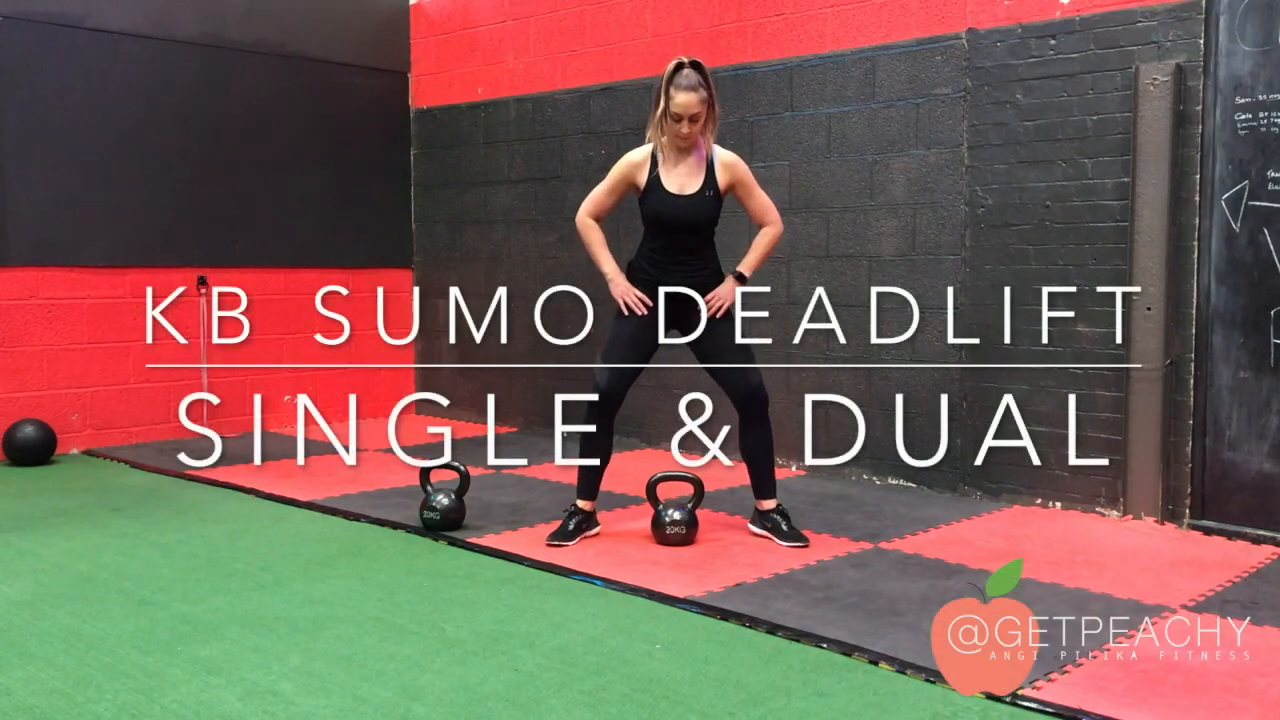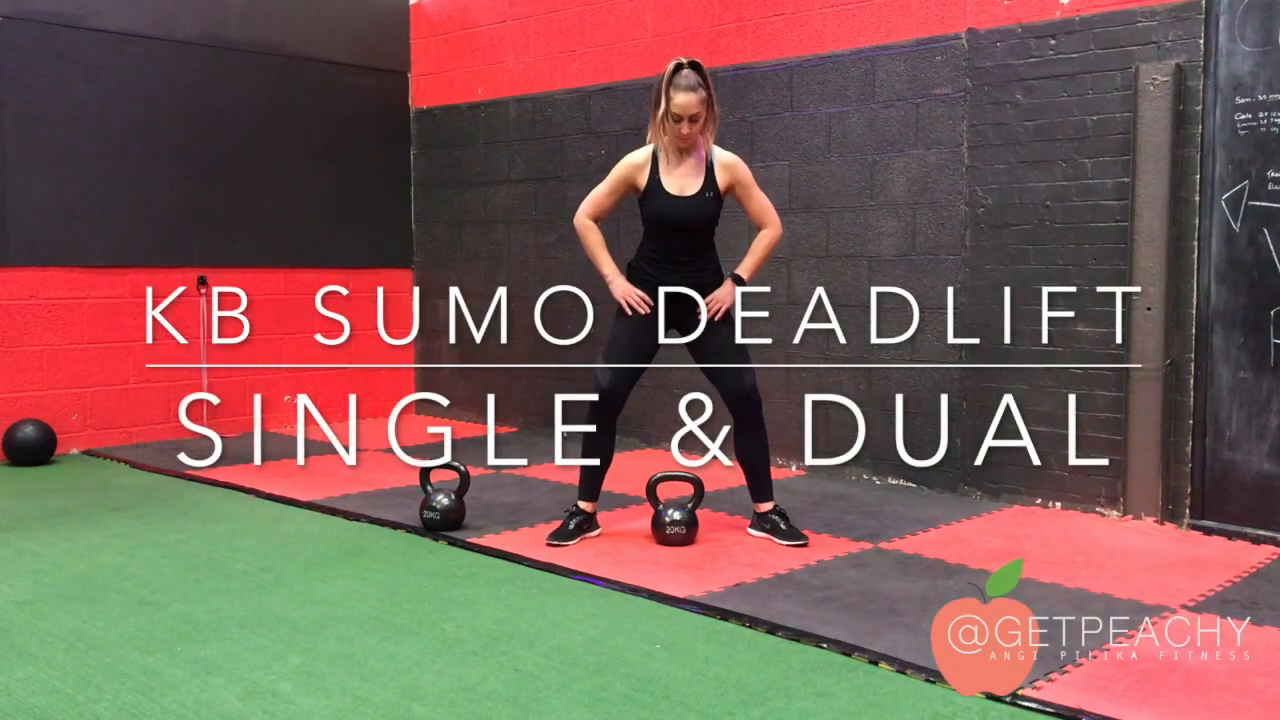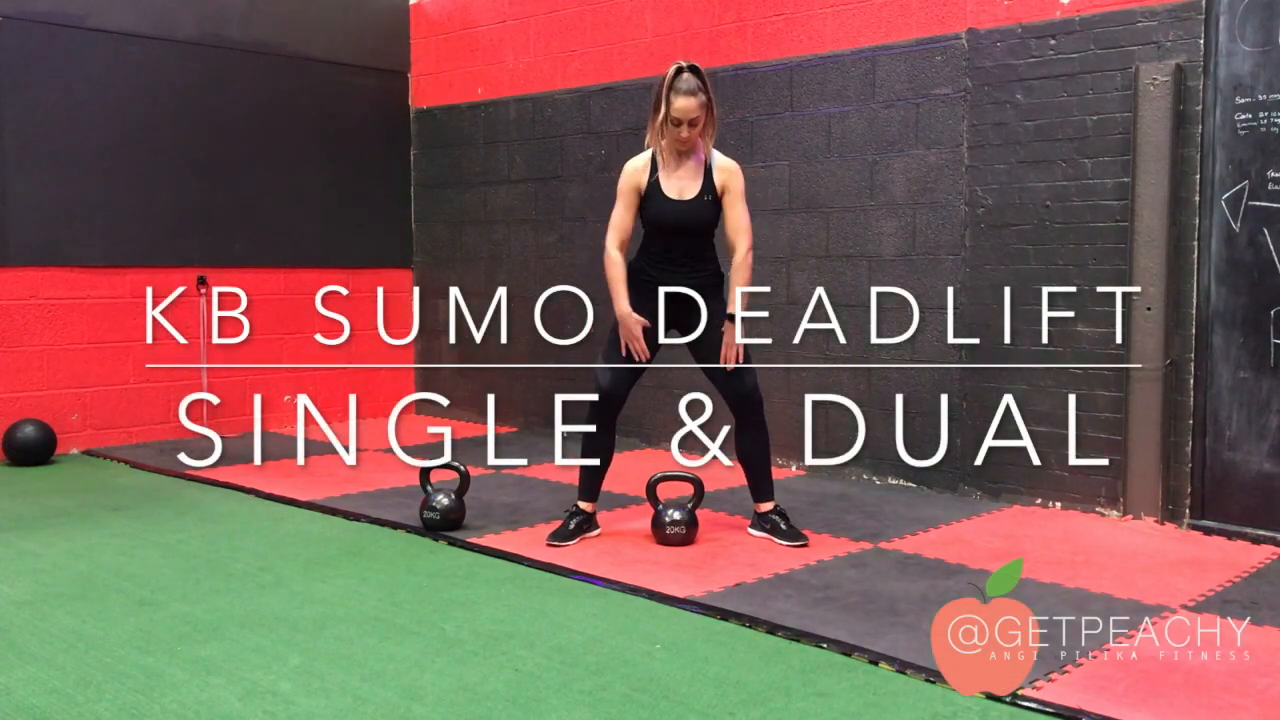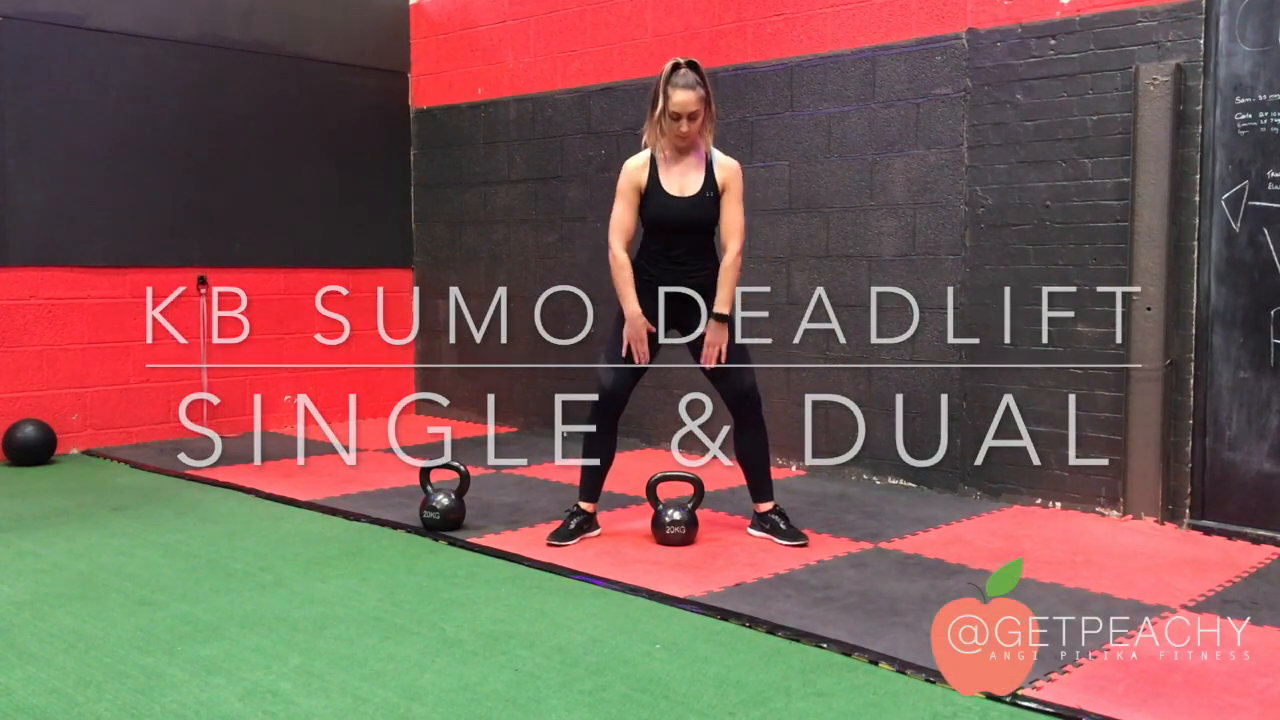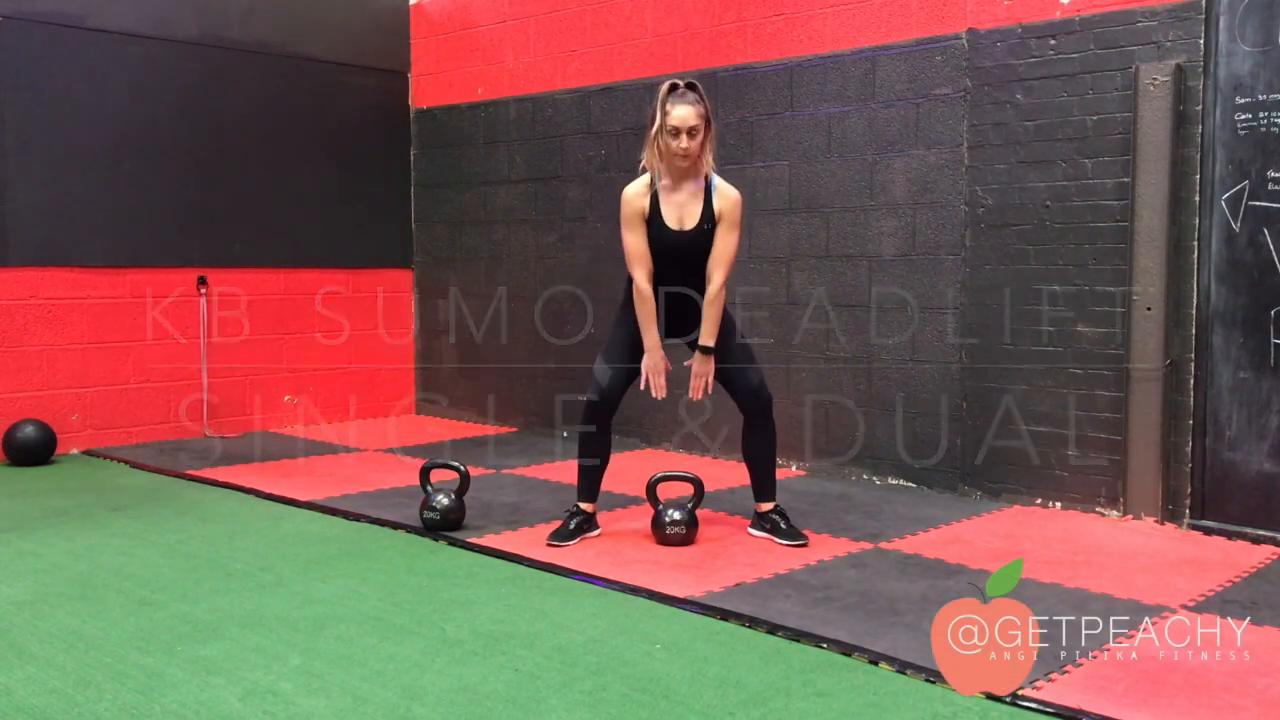
dt=0.4s
person 1, frame 1
left shoulder: (726, 164)
right shoulder: (638, 162)
left elbow: (771, 224)
right elbow: (586, 217)
left wrist: (737, 279)
right wrist: (614, 277)
left hip: (705, 296)
right hip: (646, 294)
left knee: (752, 393)
right knee: (604, 393)
left ankle: (767, 510)
right ankle: (583, 512)
person 1, frame 2
left shoulder: (727, 166)
right shoulder: (638, 164)
left elbow: (770, 227)
right elbow: (585, 218)
left wrist: (735, 282)
right wrist: (614, 278)
left hip: (704, 297)
right hip: (646, 294)
left knee: (746, 398)
right knee: (606, 395)
left ankle: (766, 512)
right ankle: (584, 513)
person 1, frame 3
left shoulder: (725, 171)
right shoulder: (638, 170)
left elbow: (742, 249)
right elbow: (615, 247)
left wrist: (732, 319)
right wrist: (624, 312)
left hip: (705, 298)
right hip: (646, 298)
left knee: (747, 398)
right knee: (606, 396)
left ankle: (766, 512)
right ankle: (584, 512)
person 1, frame 4
left shoulder: (726, 170)
right shoulder: (636, 168)
left elbow: (732, 250)
right elbow: (618, 247)
left wrist: (720, 318)
right wrist: (632, 313)
left hip: (703, 300)
right hip: (646, 298)
left knee: (746, 399)
right knee: (607, 397)
left ankle: (766, 513)
right ankle: (584, 513)
person 1, frame 5
left shoulder: (726, 198)
right shoulder: (636, 195)
left elbow: (716, 281)
right elbow: (641, 280)
left wrist: (706, 350)
right wrist: (652, 349)
left hip: (702, 311)
right hip: (646, 310)
left knee: (757, 399)
right knee: (599, 399)
left ankle: (767, 513)
right ankle: (583, 513)
